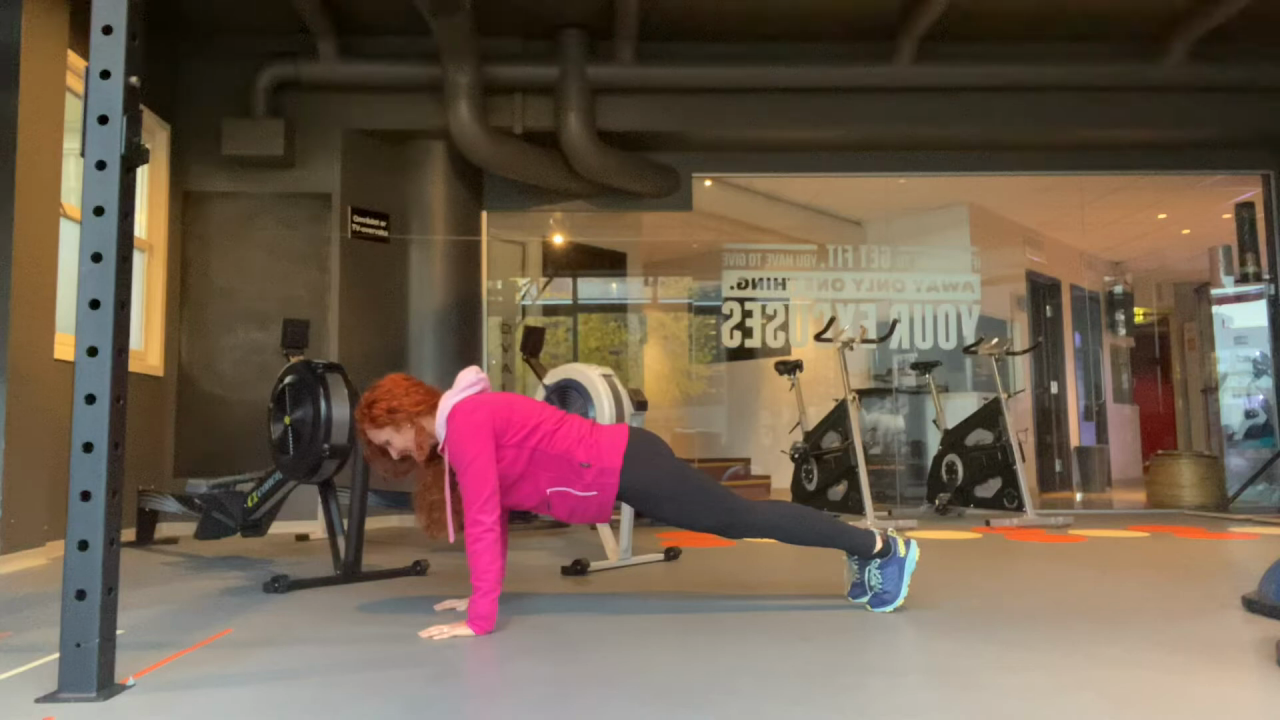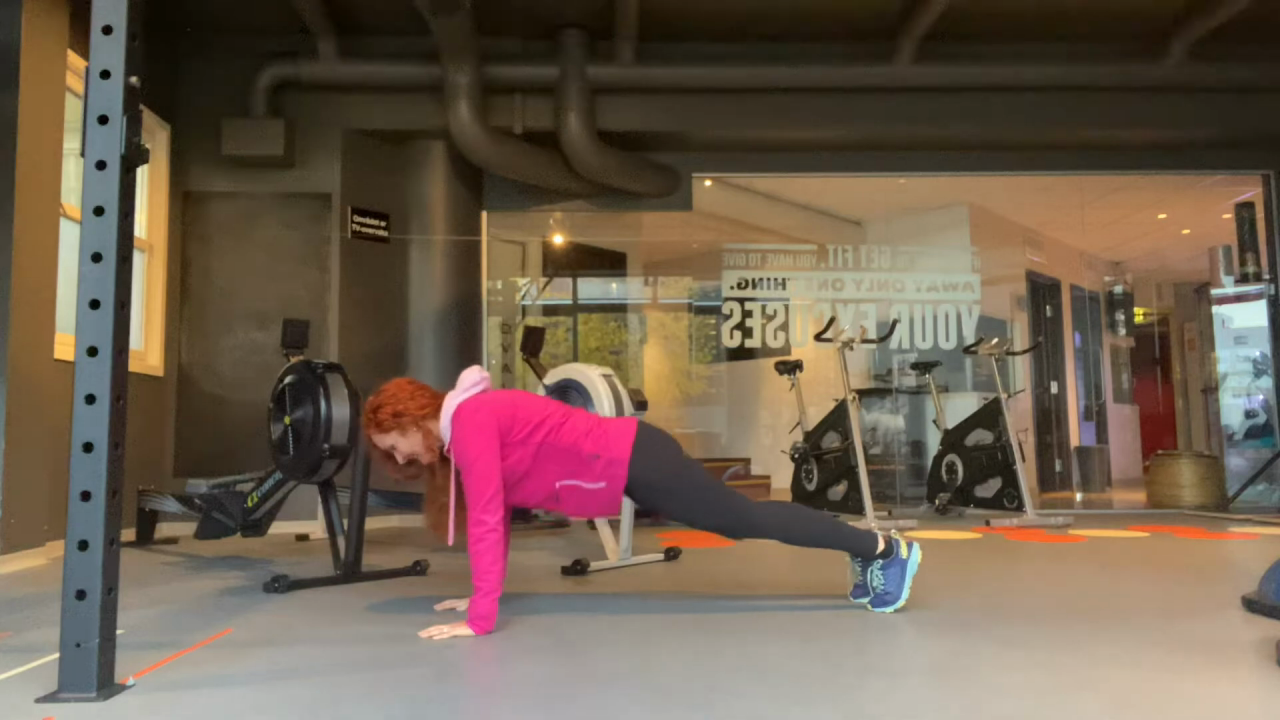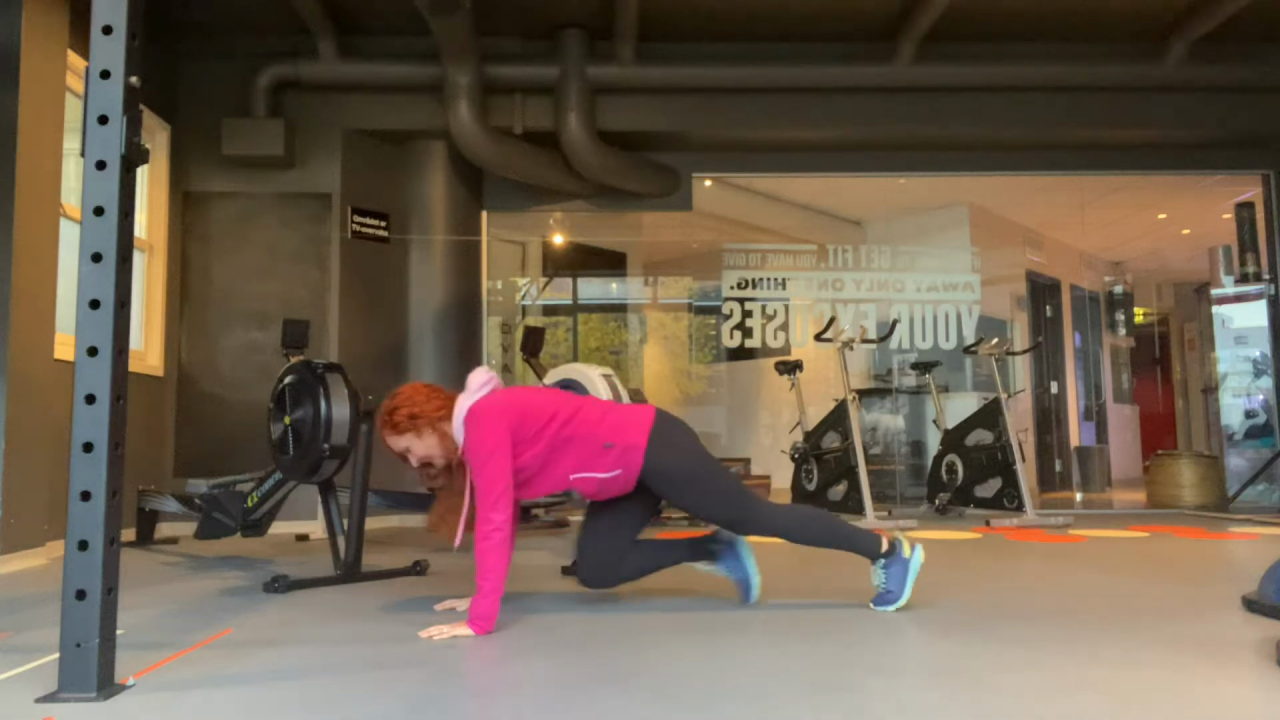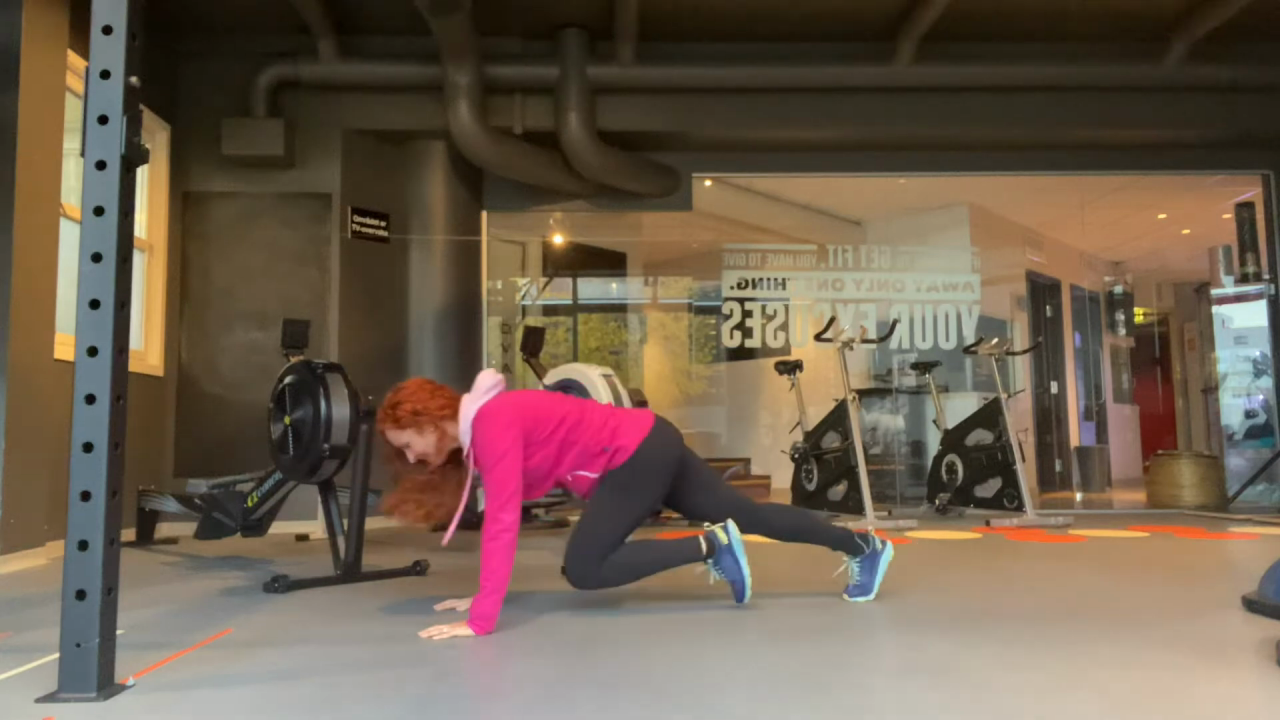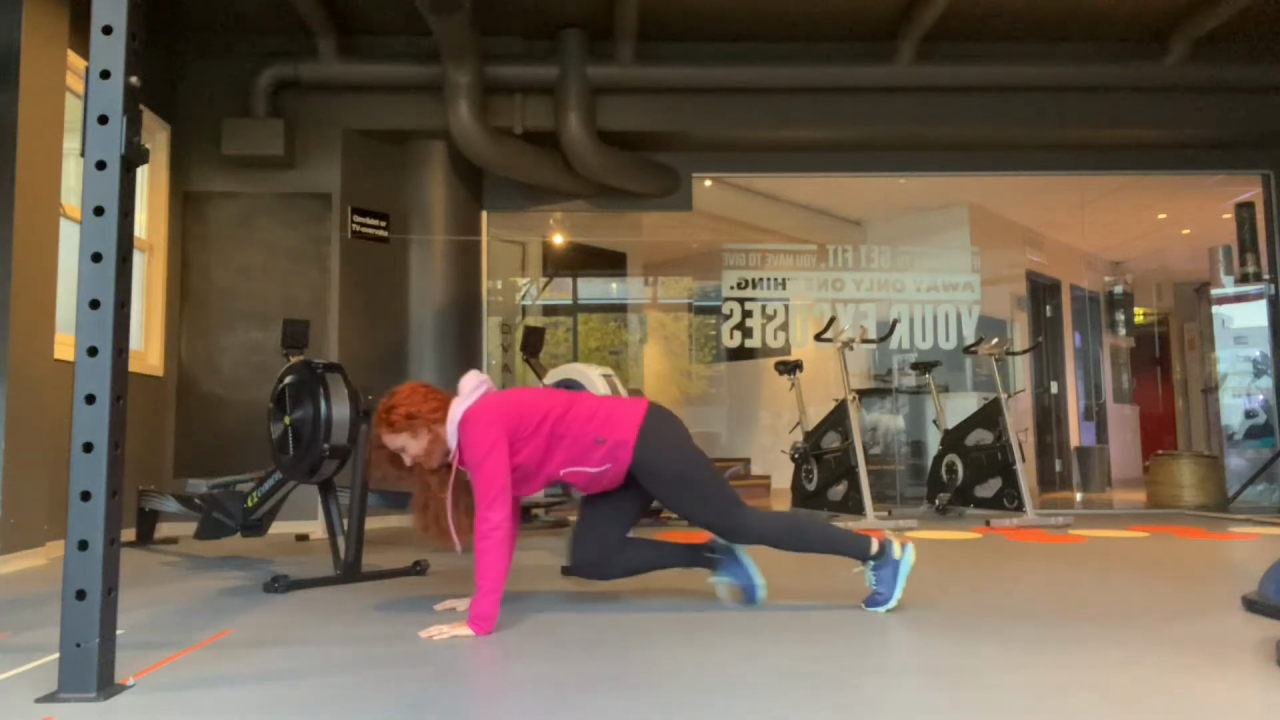
dt=0.4s
person 1, frame 1
left shoulder: (465, 423)
right shoulder: (471, 420)
left elbow: (484, 521)
right elbow: (491, 514)
left wrist: (479, 618)
right wrist: (481, 592)
left hip: (627, 469)
right hip: (618, 464)
left knee: (745, 518)
right knee: (740, 518)
left ankle: (885, 547)
right ankle: (858, 547)
person 1, frame 2
left shoulder: (468, 422)
right shoulder: (474, 423)
left elbow: (485, 522)
right elbow: (496, 516)
left wrist: (479, 618)
right wrist: (483, 593)
left hip: (636, 462)
right hip: (623, 464)
left knee: (749, 518)
right knee: (741, 518)
left ankle: (887, 549)
right ankle: (865, 550)
person 1, frame 3
left shoulder: (482, 422)
right shoulder: (487, 424)
left elbow: (493, 522)
right elbow: (504, 517)
left wrist: (479, 619)
right wrist: (482, 593)
left hip: (651, 449)
right hip: (629, 464)
left knee: (757, 515)
right knee: (597, 572)
left ankle: (892, 551)
right ankle: (716, 552)
person 1, frame 4
left shoulder: (493, 424)
right shoulder: (479, 430)
left elbow: (502, 522)
right elbow: (501, 515)
left wrist: (481, 619)
right wrist: (486, 593)
left hip: (640, 452)
right hip: (643, 448)
left knee: (585, 568)
right knee: (743, 512)
left ankle: (712, 546)
right ankle: (863, 547)
person 1, frame 5
left shoulder: (478, 425)
right shoulder: (480, 428)
left elbow: (493, 521)
right elbow: (503, 514)
left wrist: (480, 618)
right wrist: (483, 594)
left hip: (643, 443)
right hip: (626, 452)
left knee: (739, 523)
right knee: (590, 561)
left ankle: (881, 553)
right ankle: (716, 560)
